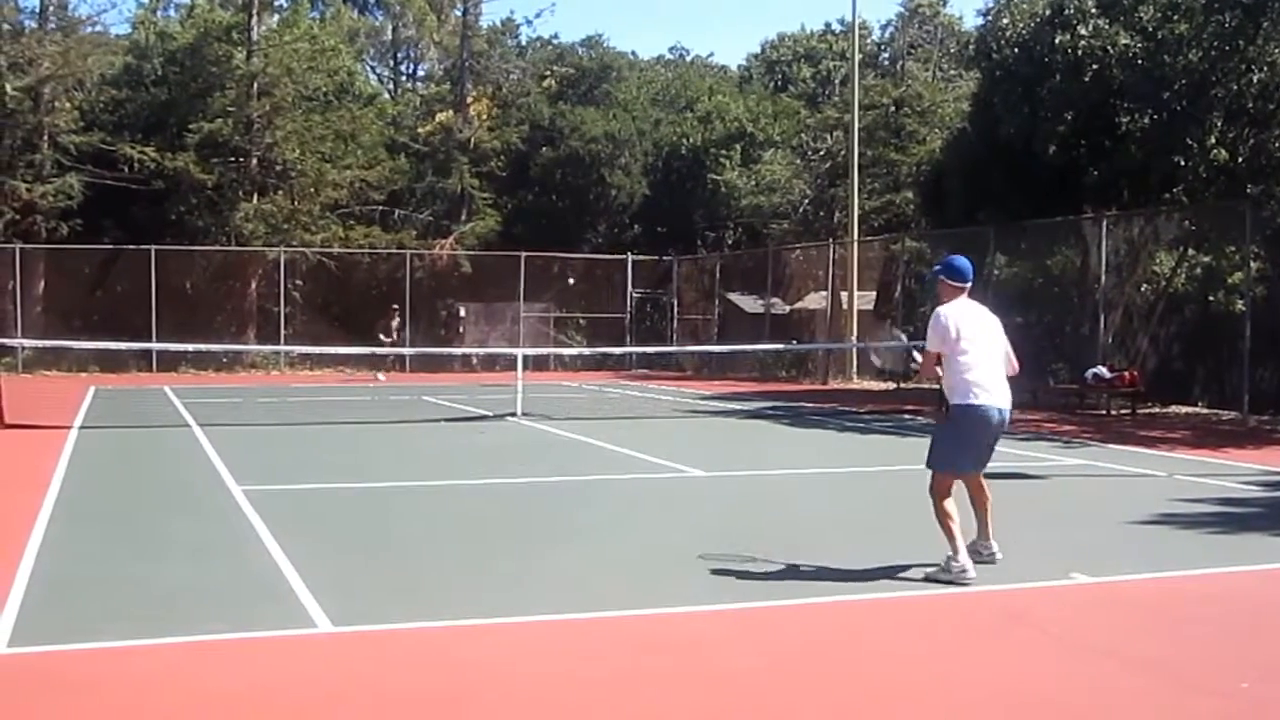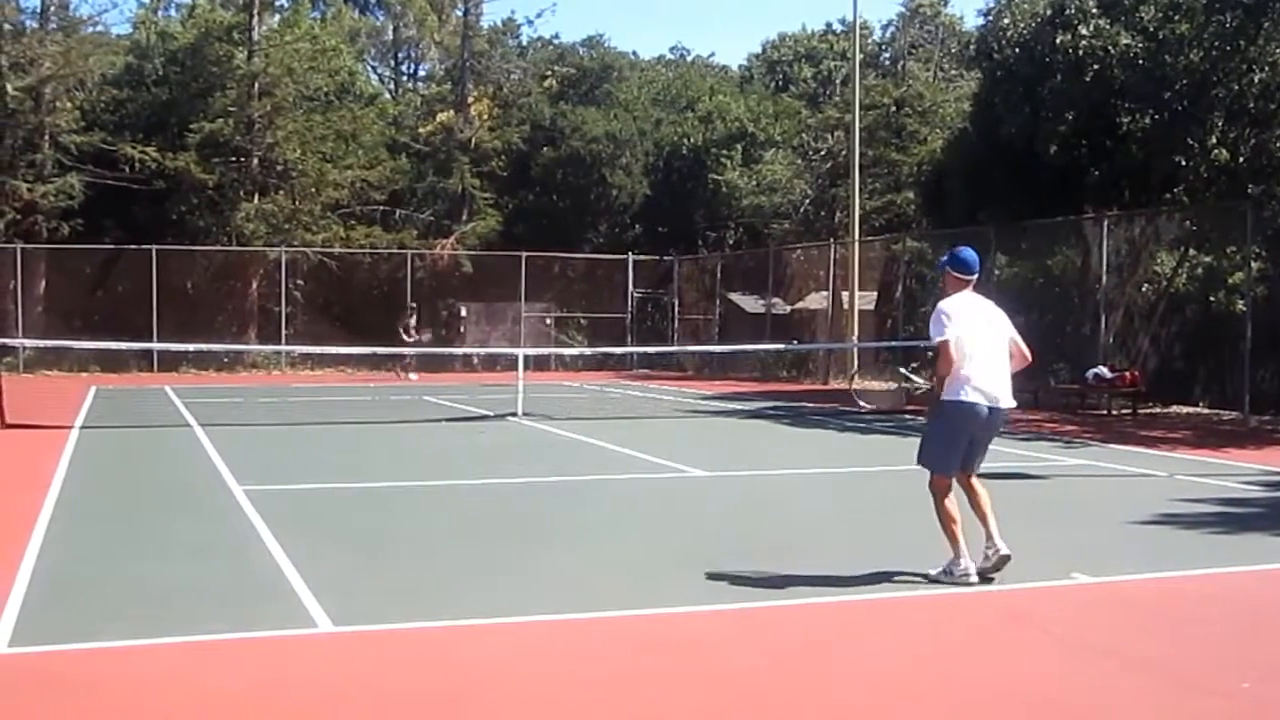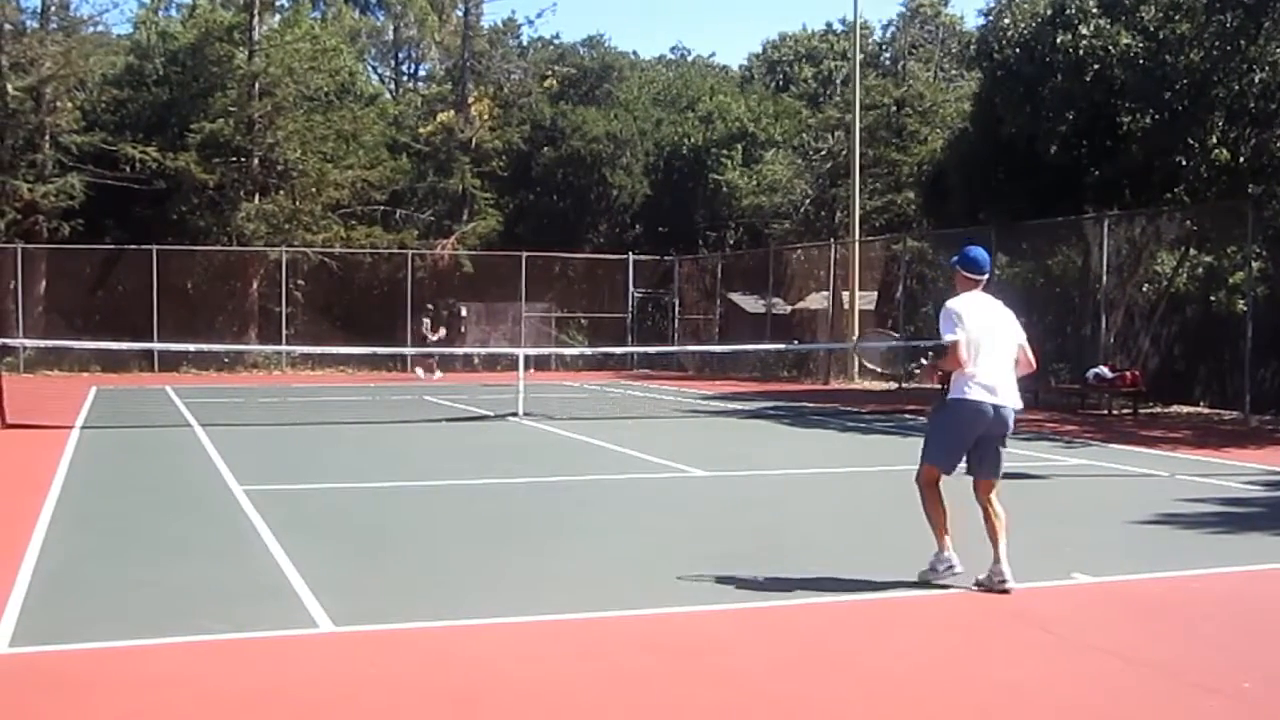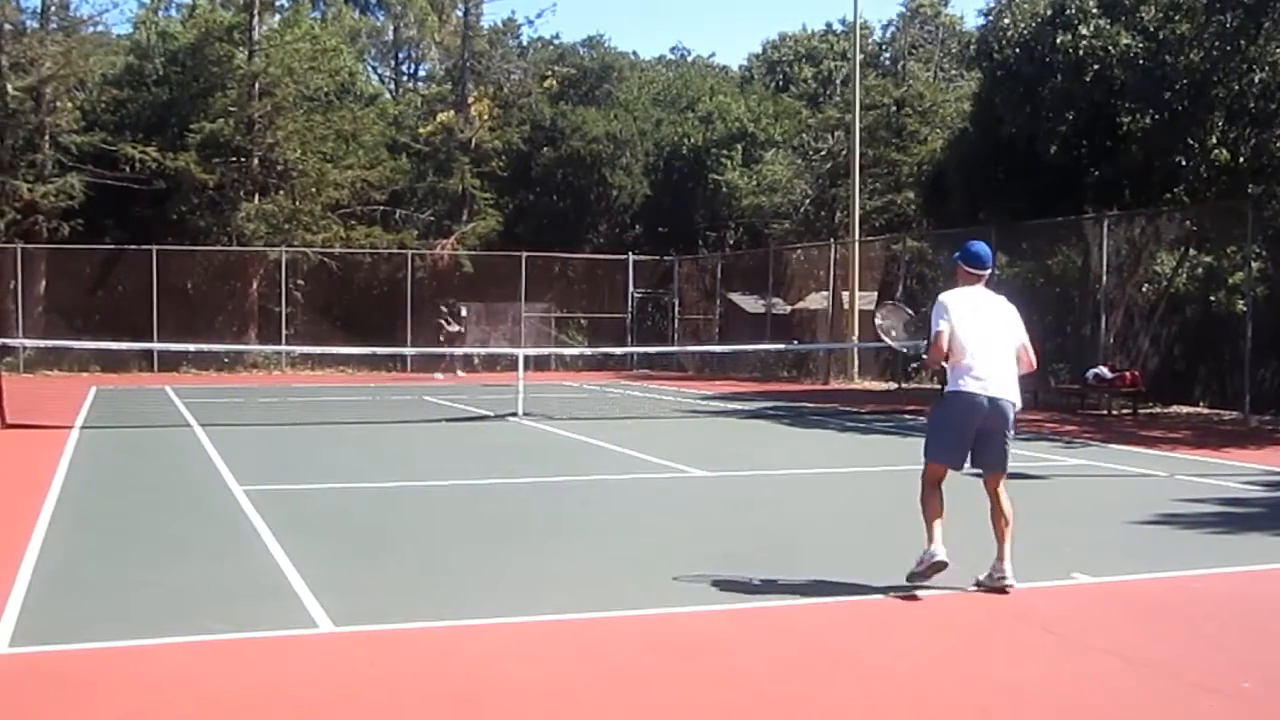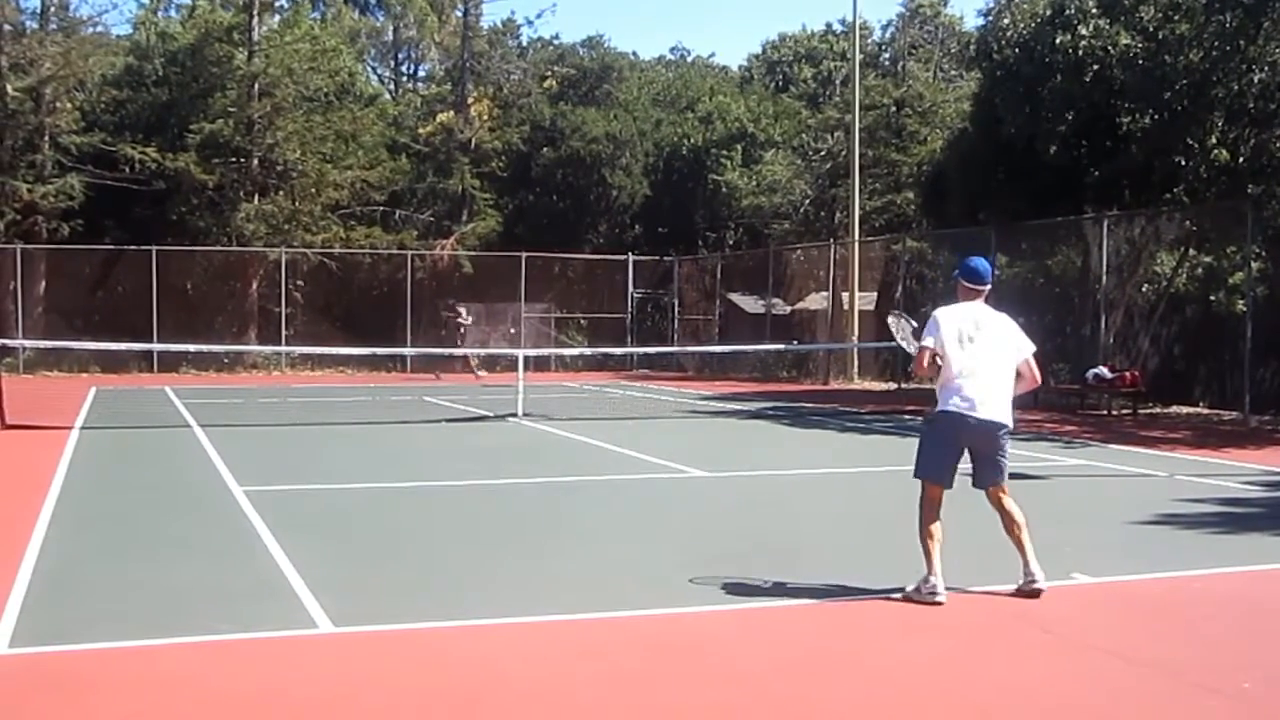
dt=0.2s
person 1, frame 1
left shoulder: (944, 313)
right shoulder: (988, 316)
left elbow: (929, 366)
right elbow: (1013, 366)
left wrist: (933, 372)
left hip: (969, 407)
right hip: (1000, 408)
left knee: (940, 485)
right knee: (972, 474)
left ankle: (959, 560)
right ankle: (985, 542)
person 1, frame 2
left shoulder: (946, 307)
right shoulder: (994, 310)
left elbow: (947, 359)
right elbow: (1023, 357)
left wrist: (935, 377)
left hip: (961, 402)
right hip: (997, 405)
left knee: (940, 486)
right knee: (966, 475)
left ankle: (960, 563)
right ankle: (995, 544)
person 1, frame 3
left shoulder: (956, 306)
right shoulder: (1004, 311)
left elbow: (957, 360)
right elbow: (1028, 363)
left wrist: (935, 368)
left hip: (967, 402)
right hip: (1005, 407)
left knee: (927, 477)
right knee: (986, 490)
left ankle: (946, 552)
right ankle: (1001, 569)
person 1, frame 4
left shoulder: (949, 299)
right shoulder: (1006, 307)
left elbow: (937, 350)
right elbow: (1029, 362)
left wrist: (943, 358)
left hip: (962, 396)
right hip: (1004, 401)
left knee: (933, 477)
right knee: (996, 485)
left ankle: (934, 549)
right ankle: (1003, 568)
person 1, frame 5
left shoulder: (943, 315)
right shoulder: (1008, 324)
left elbow: (921, 366)
right elbow: (1033, 378)
left hip: (953, 415)
right hip: (995, 420)
left knee: (930, 498)
right knee: (999, 495)
left ankle: (933, 579)
right ankle: (1032, 571)
